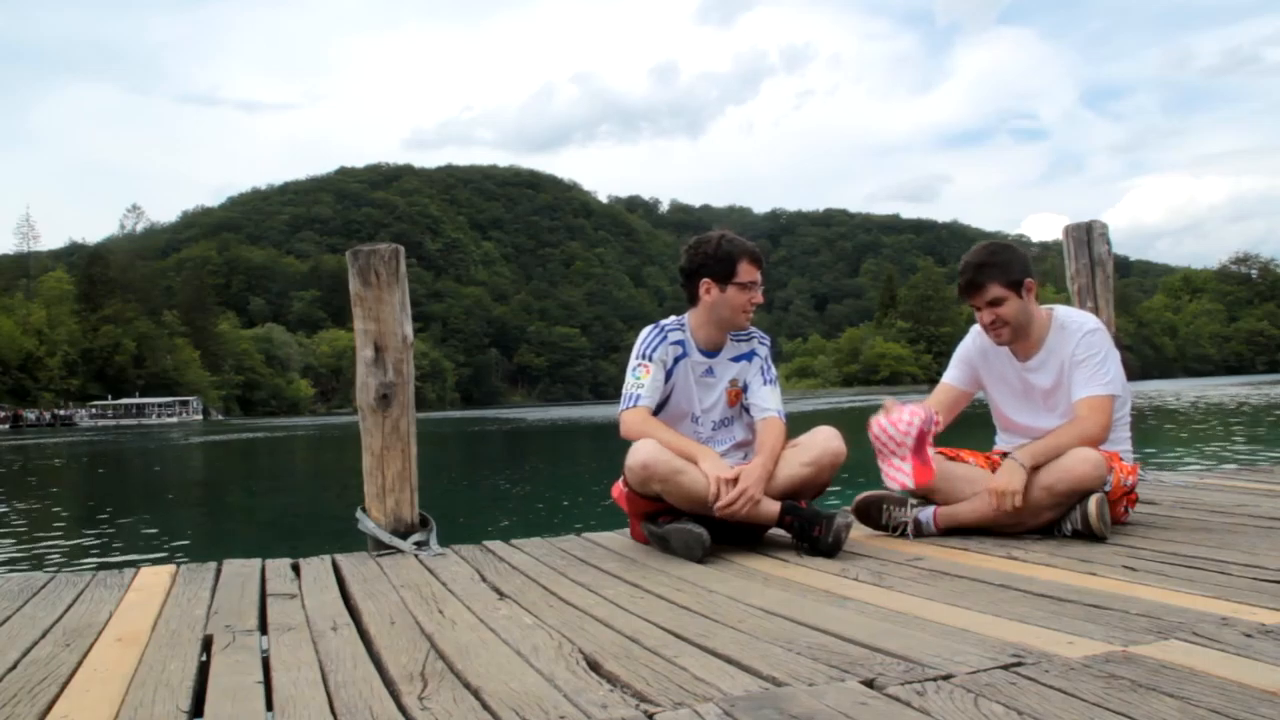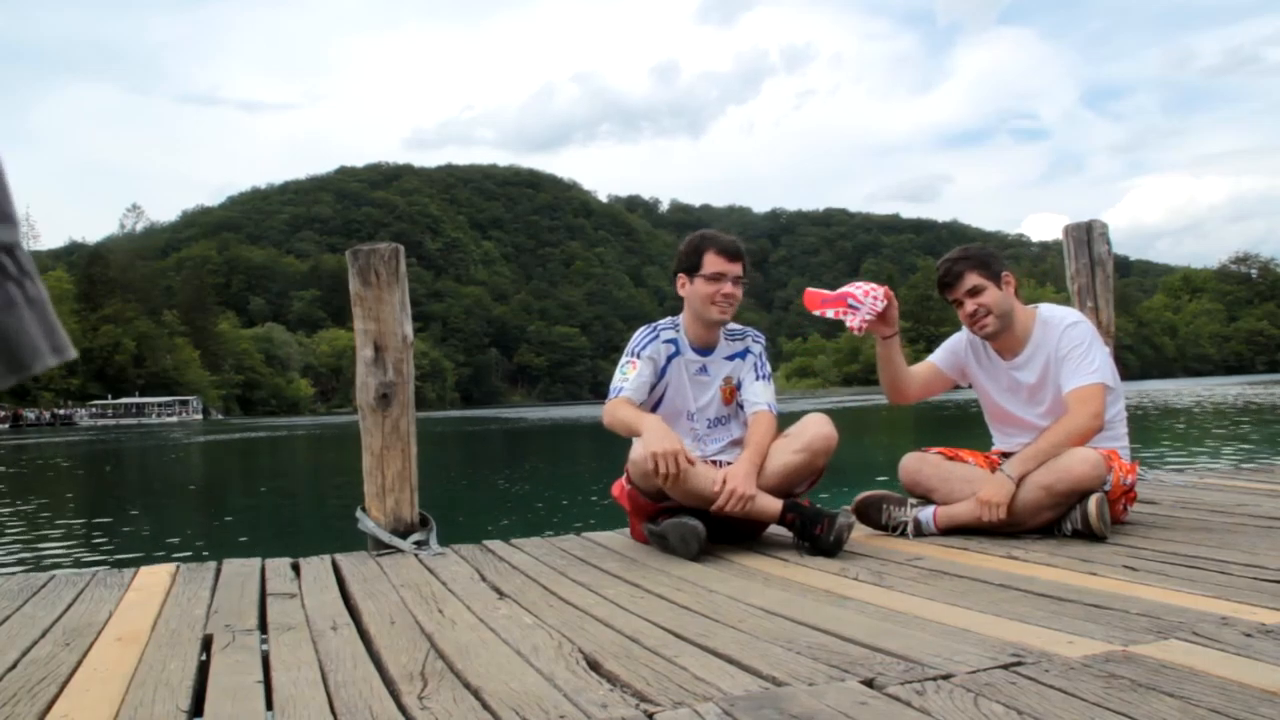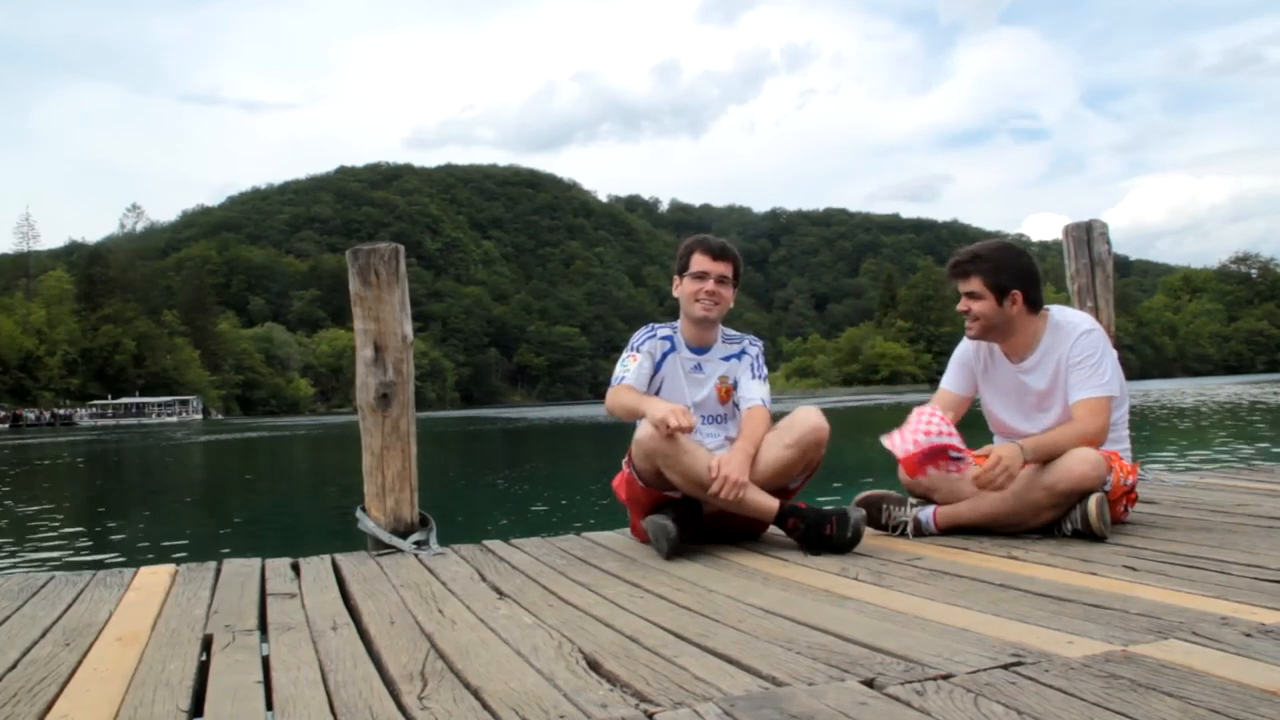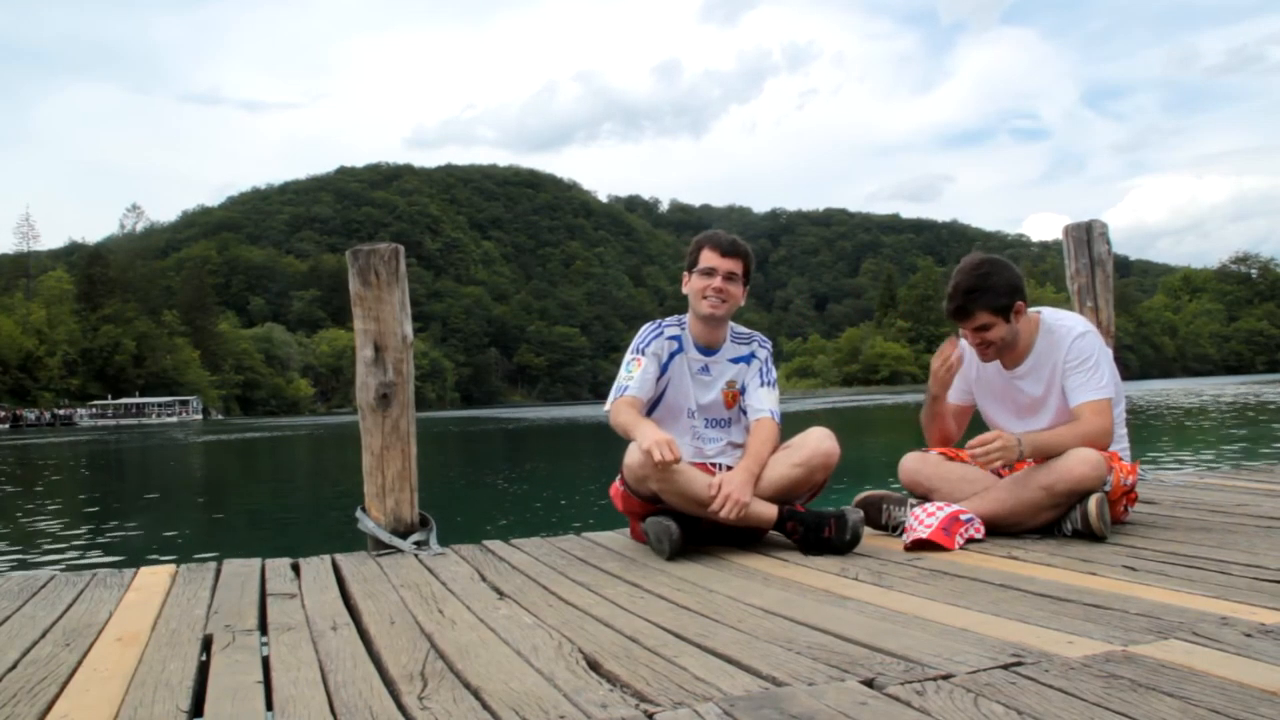
dt=0.7s
person 1, frame 1
left shoulder: (754, 345)
right shoulder: (659, 340)
left elbow: (770, 419)
right elbow: (632, 422)
left wrist: (759, 468)
right wrist: (704, 456)
left hip: (737, 480)
right hip: (673, 484)
left knee: (828, 443)
right knee: (645, 457)
left ankle: (689, 521)
right ankle: (794, 517)
person 1, frame 2
left shoulder: (748, 344)
right shoulder: (652, 340)
left elbow: (762, 414)
right elbow: (614, 411)
left wrist: (746, 465)
right wrist: (651, 425)
left hip: (732, 480)
right hip: (671, 484)
left knee: (819, 430)
right knee: (646, 455)
left ankle: (689, 520)
right ankle: (796, 516)
person 1, frame 3
left shoulder: (746, 349)
right shoulder: (651, 340)
left elbow: (757, 412)
right elbow: (616, 399)
left wrist: (740, 455)
right wrist: (652, 404)
left hip: (731, 484)
right hip: (663, 489)
left knee: (811, 423)
right knee: (654, 433)
left ankle: (685, 518)
right ankle: (796, 519)
person 1, frame 4
left shoulder: (755, 349)
right shoulder: (657, 337)
left elbow: (765, 421)
right elbow: (621, 409)
left wrist: (744, 474)
right wrist: (646, 430)
left hip: (732, 481)
right hip: (667, 485)
left knee: (822, 444)
right knee: (642, 458)
left ankle: (687, 523)
right ankle: (794, 522)
person 2, frame 1
left shoulder: (1083, 333)
right shoulder: (978, 342)
left elbow: (1093, 428)
right elbow: (936, 410)
left wrist: (1021, 461)
left hip: (1097, 467)
right hip: (1011, 467)
left knee: (1082, 466)
left ankle: (929, 519)
right ankle: (1062, 512)
person 2, frame 2
left shoulder: (1068, 328)
right shoulder: (967, 345)
left elbow: (1087, 419)
right elbow: (902, 392)
left wrist: (1010, 473)
right wrist: (888, 336)
left hip: (1095, 466)
right hip: (1013, 466)
left knee: (1082, 465)
right knee: (914, 466)
left ankle: (927, 518)
right ankle: (1059, 511)
person 2, frame 3
left shoulder: (1079, 334)
right shoulder: (975, 345)
left elbow: (1092, 430)
left wrist: (1020, 450)
left hip: (1097, 469)
right hip: (1013, 468)
left knee: (1083, 466)
left ankle: (927, 518)
right ankle: (1057, 513)
person 2, frame 4
left shoulder: (1074, 336)
right shoulder: (967, 352)
left elbow: (1098, 432)
right elbow: (940, 441)
left wrist: (1020, 445)
right wrist: (936, 392)
left hip: (1094, 469)
right hip: (1014, 472)
left knee: (1084, 465)
right knee: (914, 466)
right ankle: (1061, 512)
